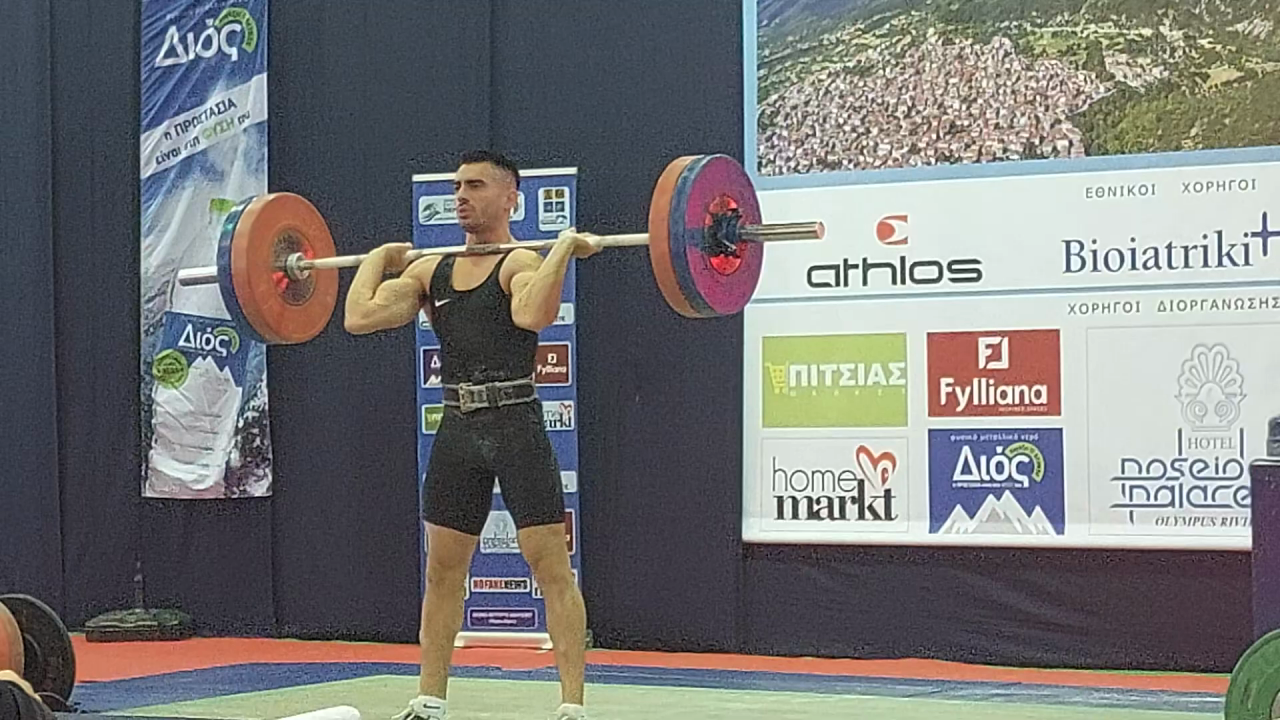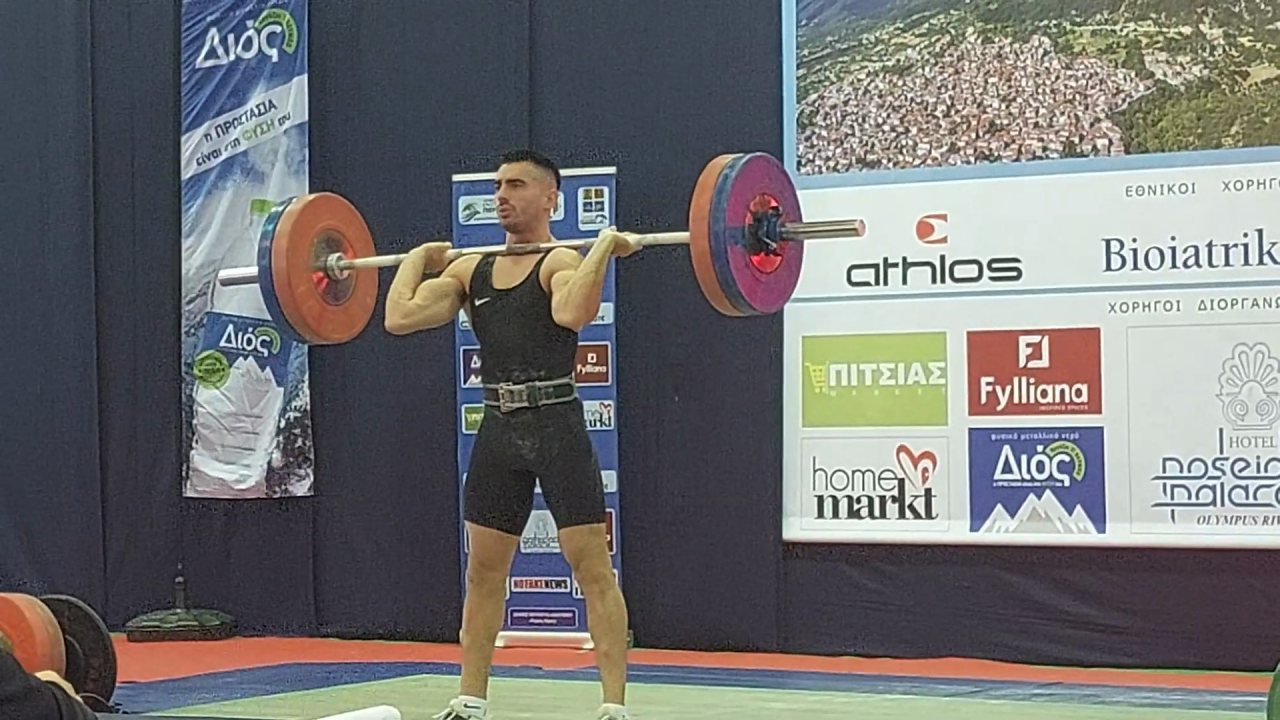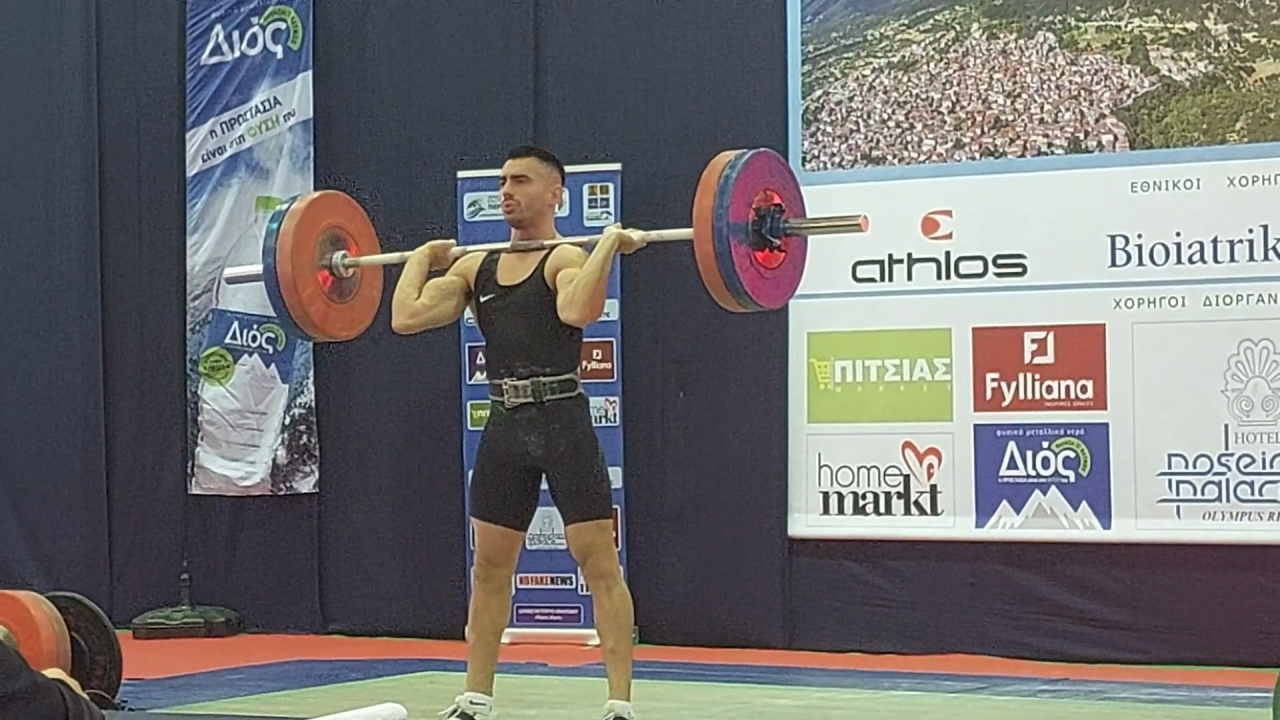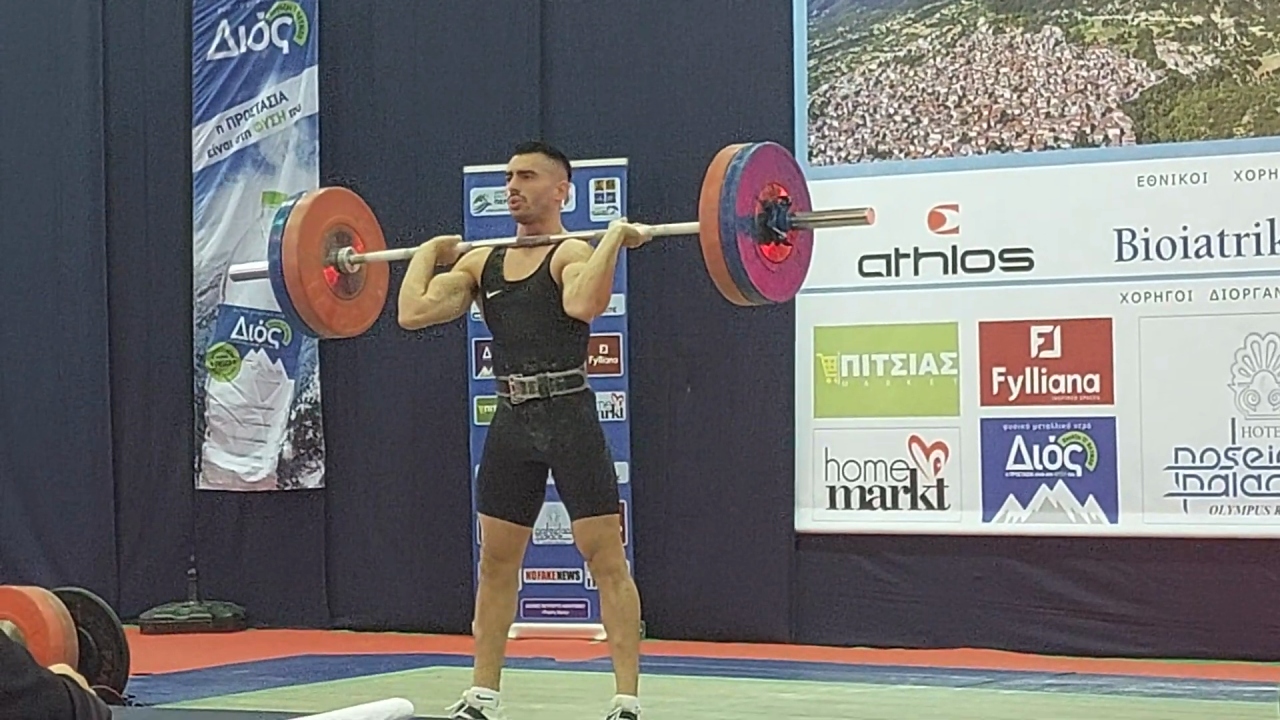
dt=1s
person 1, frame 1
left shoulder: (523, 262)
right shoulder: (430, 270)
left elbow: (531, 315)
right elbow: (359, 318)
left wrist: (564, 248)
right wrist: (376, 260)
left hip: (514, 425)
right hip: (457, 430)
left knee: (550, 567)
right knee: (441, 570)
person 1, frame 2
left shoulder: (563, 262)
right shoulder: (469, 270)
left elbow: (571, 314)
right elbow: (399, 318)
left wrist: (604, 246)
right wrist: (416, 259)
left hip: (555, 424)
right hip: (498, 429)
left knee: (592, 569)
right knee: (483, 571)
person 1, frame 3
left shoulder: (568, 258)
right shoulder: (474, 267)
left elbow: (576, 312)
right elbow: (406, 317)
left wrist: (609, 243)
right wrist: (421, 257)
left hip: (561, 420)
right hip: (504, 425)
left knee: (599, 564)
right knee: (489, 567)
person 1, frame 4
left shoulder: (575, 253)
right shoulder: (481, 262)
left elbow: (582, 305)
right elbow: (412, 313)
left wrist: (615, 237)
right wrist: (427, 253)
left hip: (567, 415)
right hip: (510, 421)
left knee: (606, 560)
right knee: (495, 563)
